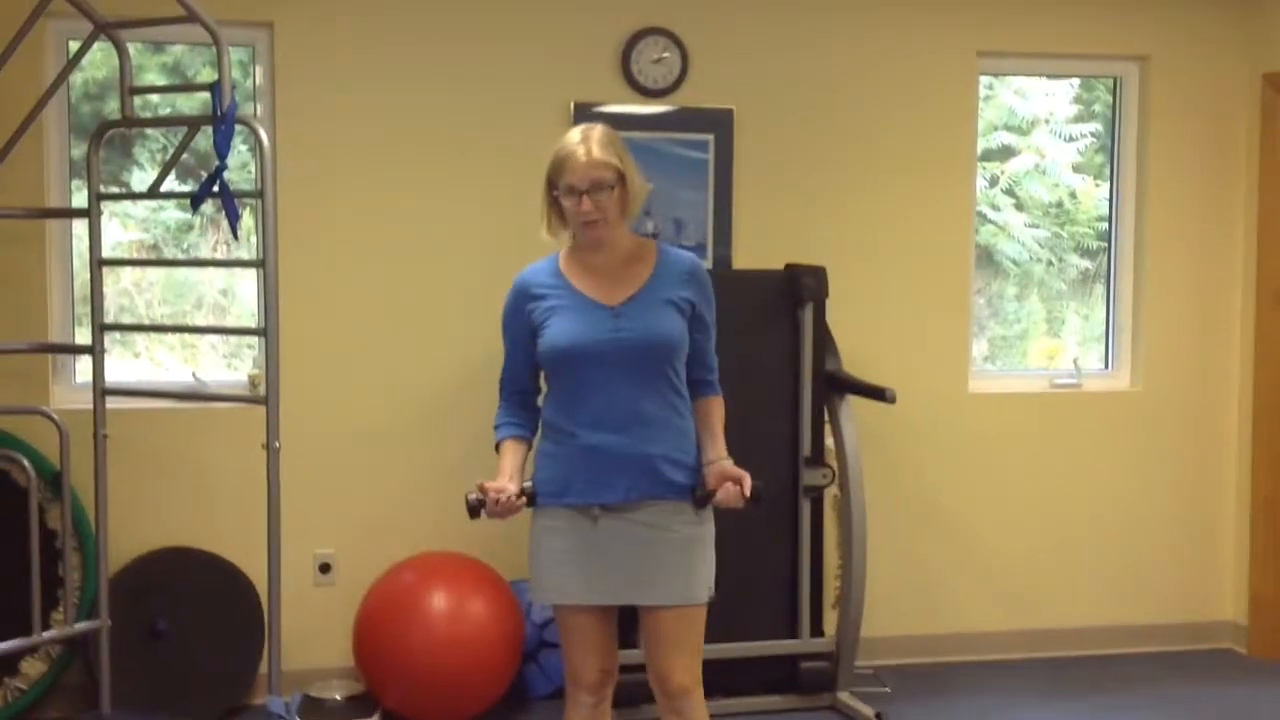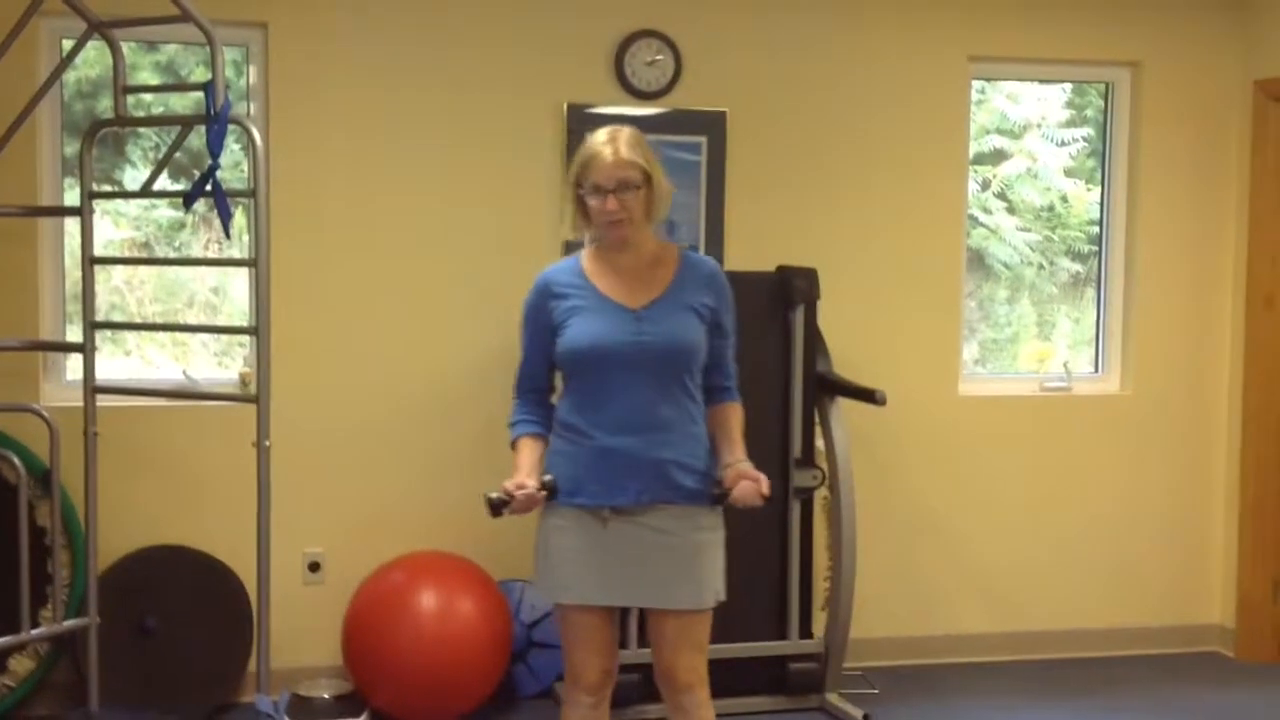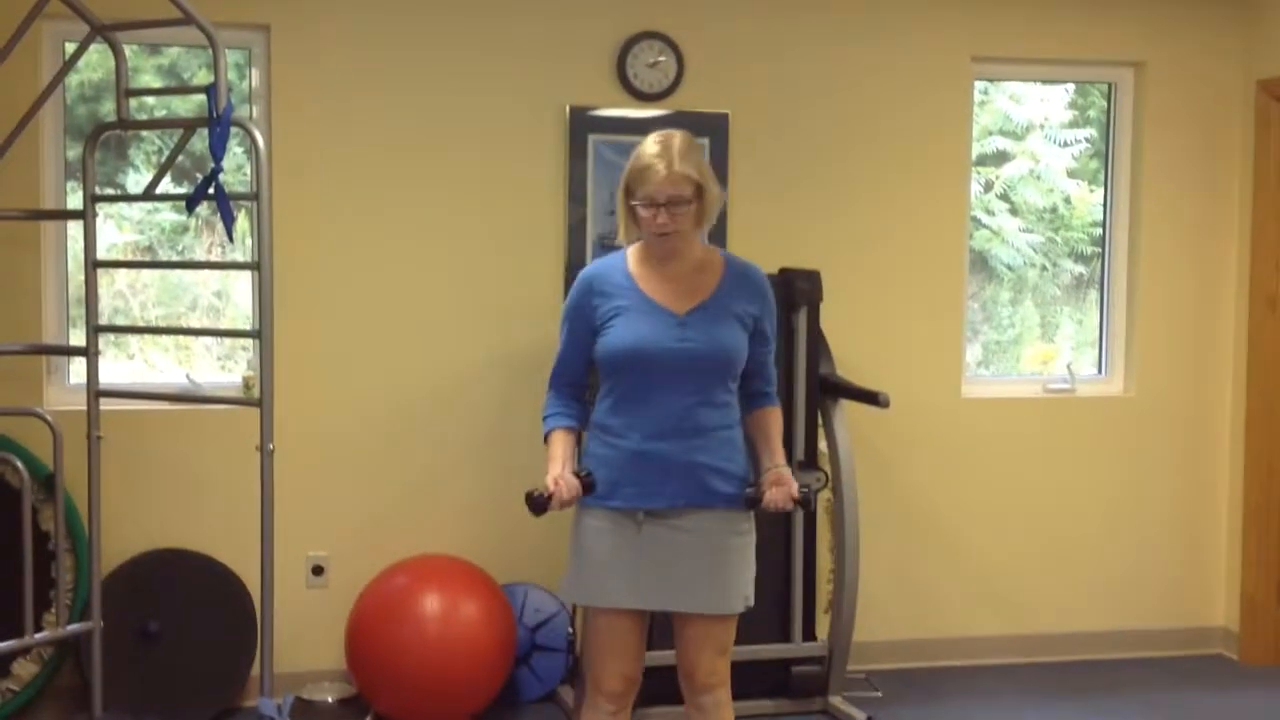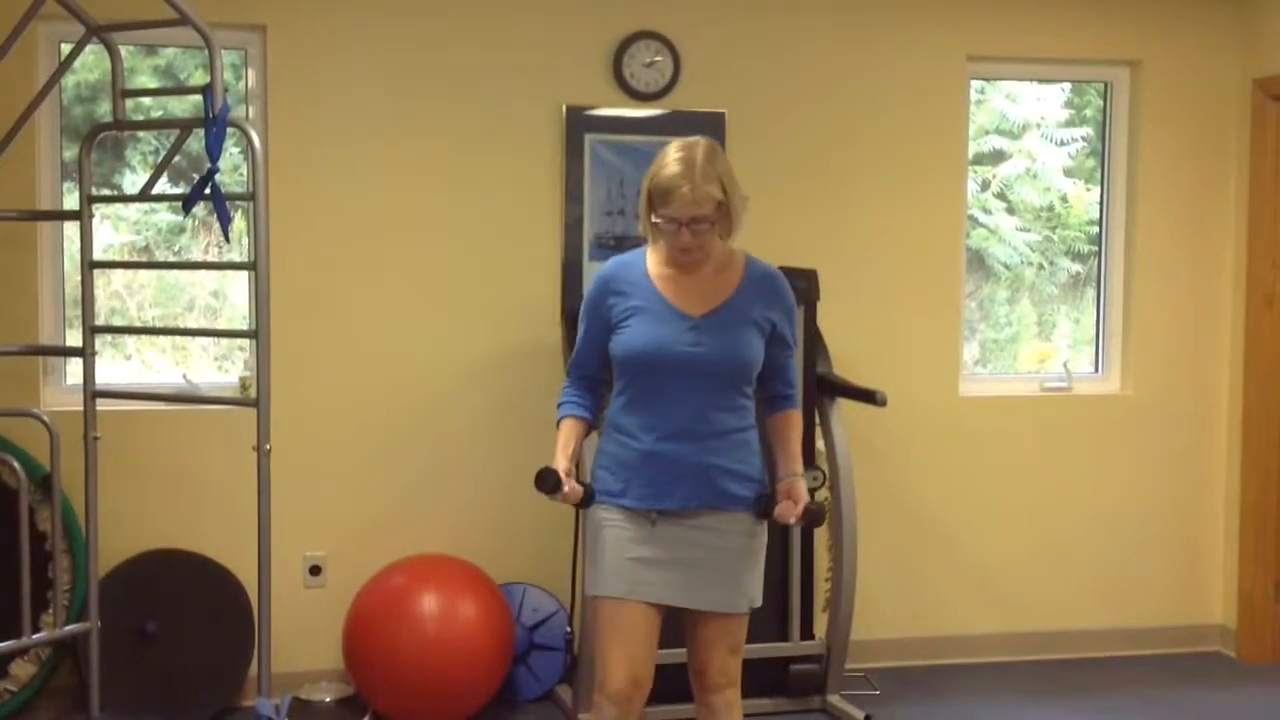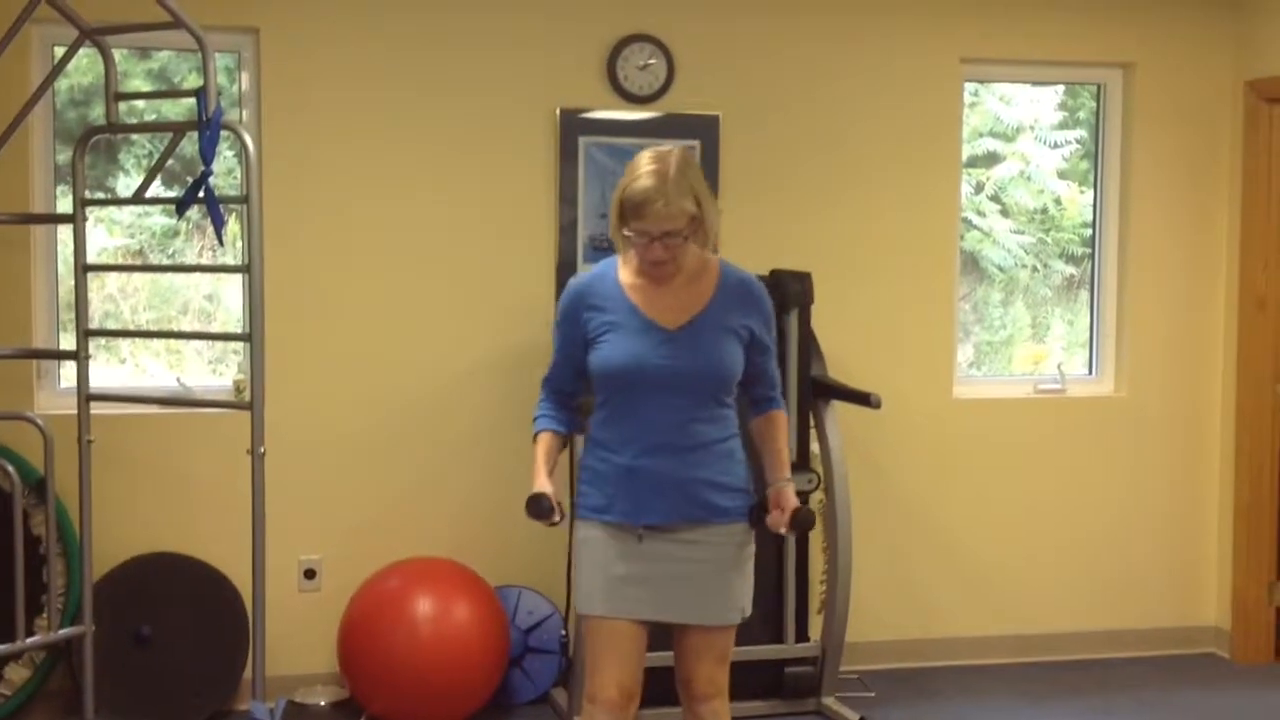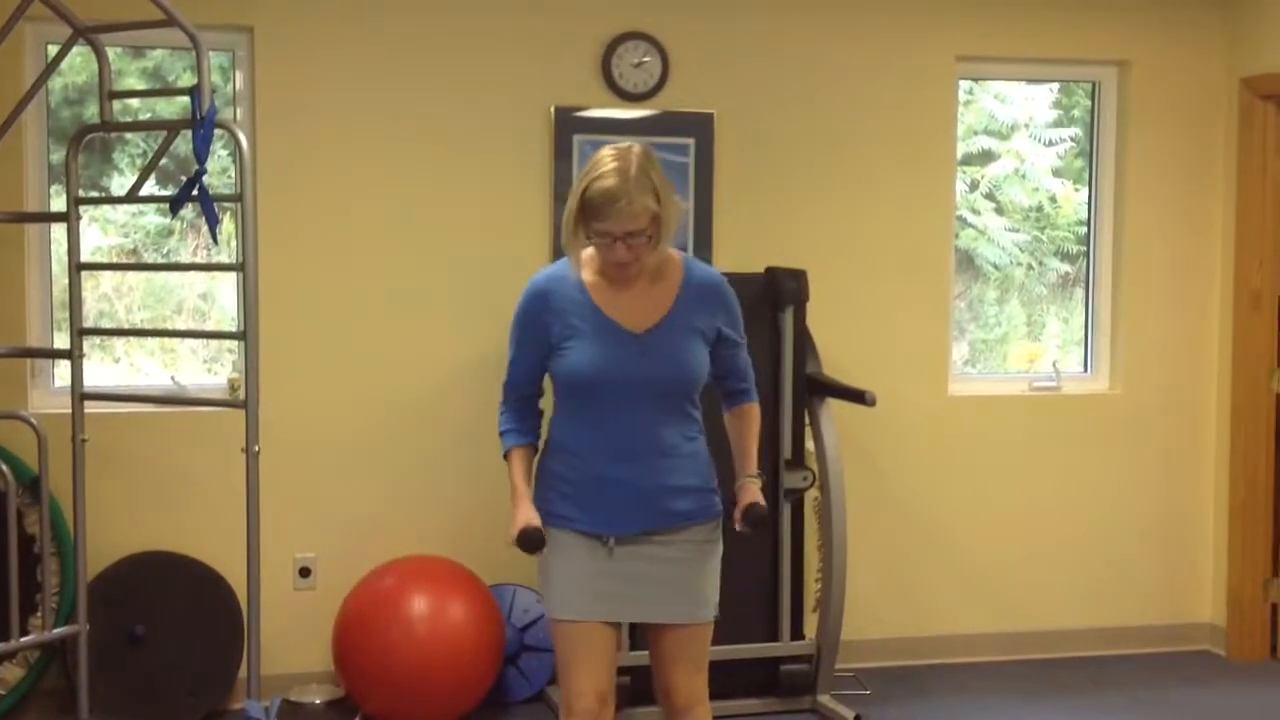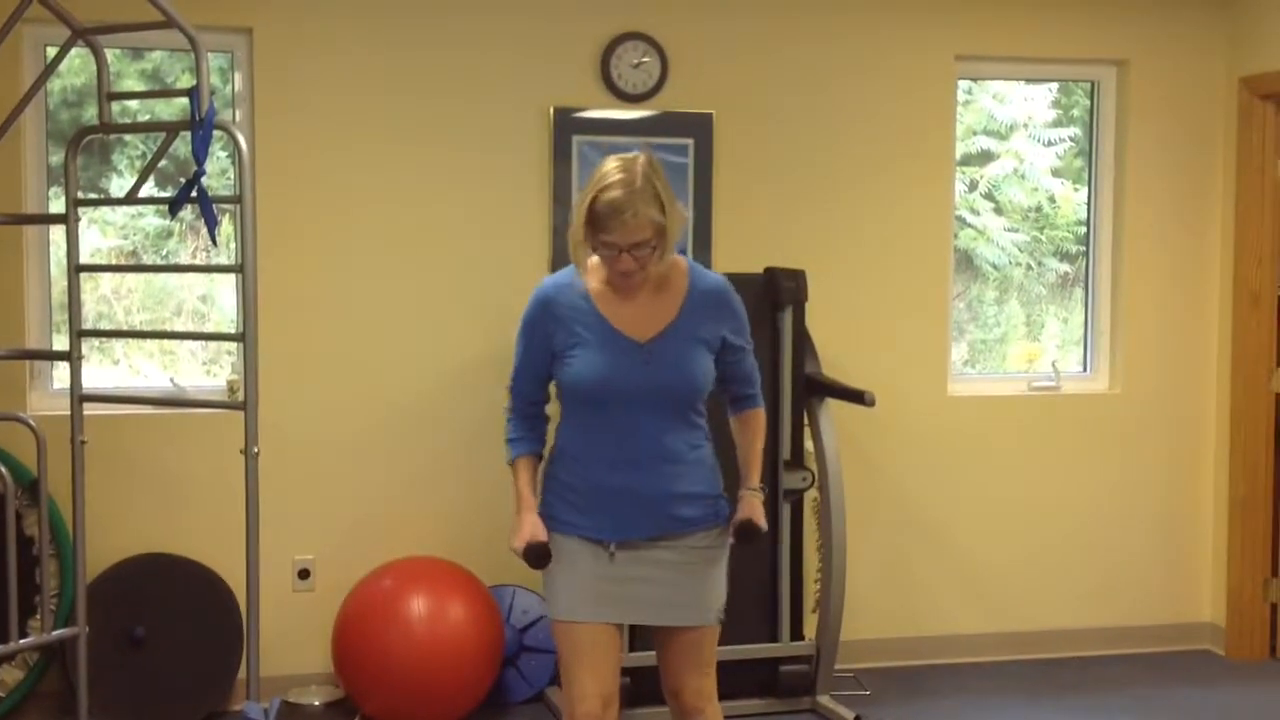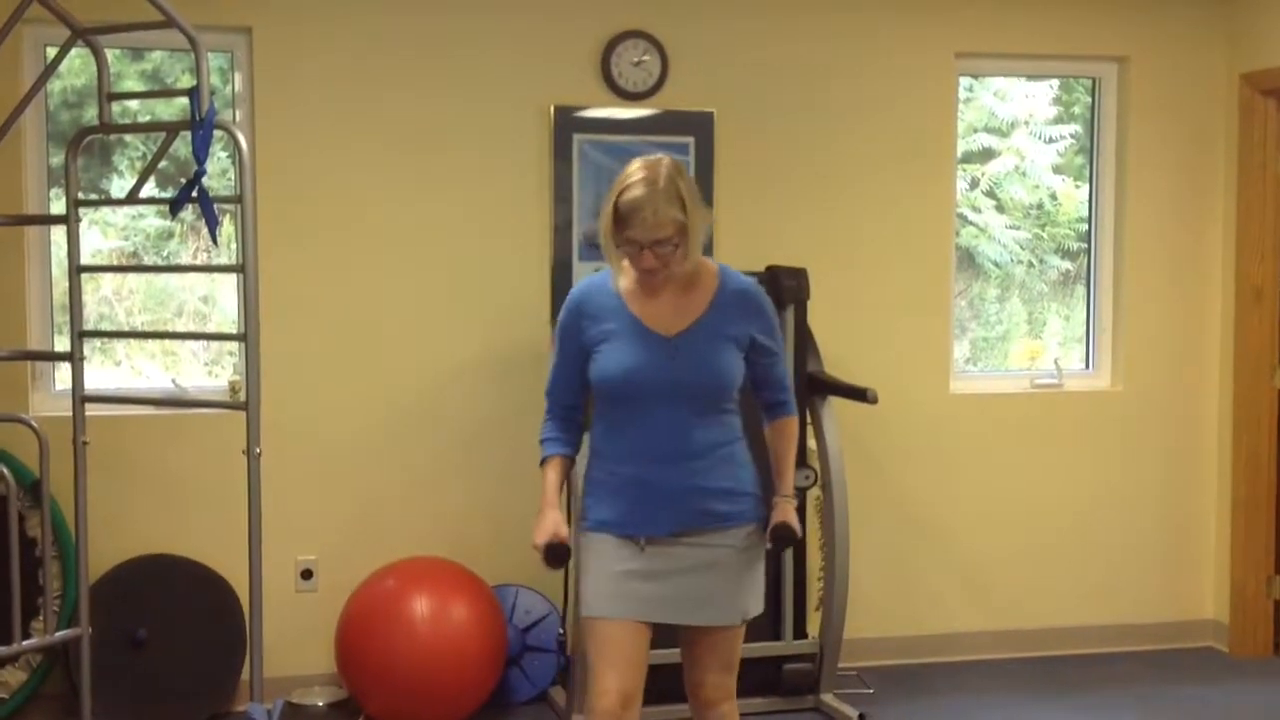
dt=0.3s
person 1, frame 1
left shoulder: (684, 274)
right shoulder: (533, 288)
left elbow: (703, 382)
right elbow: (517, 400)
left wrist: (716, 458)
right wrist: (509, 476)
left hip: (669, 501)
right hip: (571, 507)
person 1, frame 2
left shoulder: (703, 281)
right shoulder: (554, 288)
left elbow: (720, 389)
right elbow: (532, 397)
left wrist: (734, 461)
right wrist: (526, 472)
left hip: (680, 504)
right hip: (582, 506)
person 1, frame 3
left shoulder: (747, 287)
right shoulder: (597, 284)
left elbow: (759, 393)
right elbow: (566, 391)
left wrist: (774, 464)
right wrist: (559, 466)
left hip: (713, 508)
right hip: (614, 507)
person 1, frame 4
left shoulder: (767, 289)
right shoulder: (616, 282)
left elbow: (780, 394)
right elbow: (584, 382)
left wrist: (790, 473)
right wrist: (564, 455)
left hip: (727, 508)
right hip: (628, 504)
person 1, frame 5
left shoulder: (743, 295)
right shoulder: (589, 293)
left elbow: (764, 397)
right elbow: (559, 397)
left wrist: (780, 479)
right wrist: (543, 472)
left hip: (713, 520)
right hip: (612, 521)
person 1, frame 6
left shoulder: (707, 292)
right shoulder: (549, 294)
left elbow: (738, 389)
right elbow: (518, 403)
left wrist: (748, 477)
right wrist: (522, 496)
left hip: (681, 525)
right hip: (580, 527)
person 1, frame 7
left shoulder: (713, 298)
right shoulder: (555, 302)
left elbow: (746, 395)
right elbow: (525, 411)
left wrist: (751, 487)
right wrist: (526, 507)
left hip: (688, 529)
right hip: (585, 533)
person 1, frame 8
left shoulder: (743, 300)
right shoulder: (588, 304)
left elbow: (778, 402)
right elbow: (562, 414)
left wrist: (784, 494)
right wrist: (550, 504)
left hip: (721, 528)
right hip: (617, 530)
